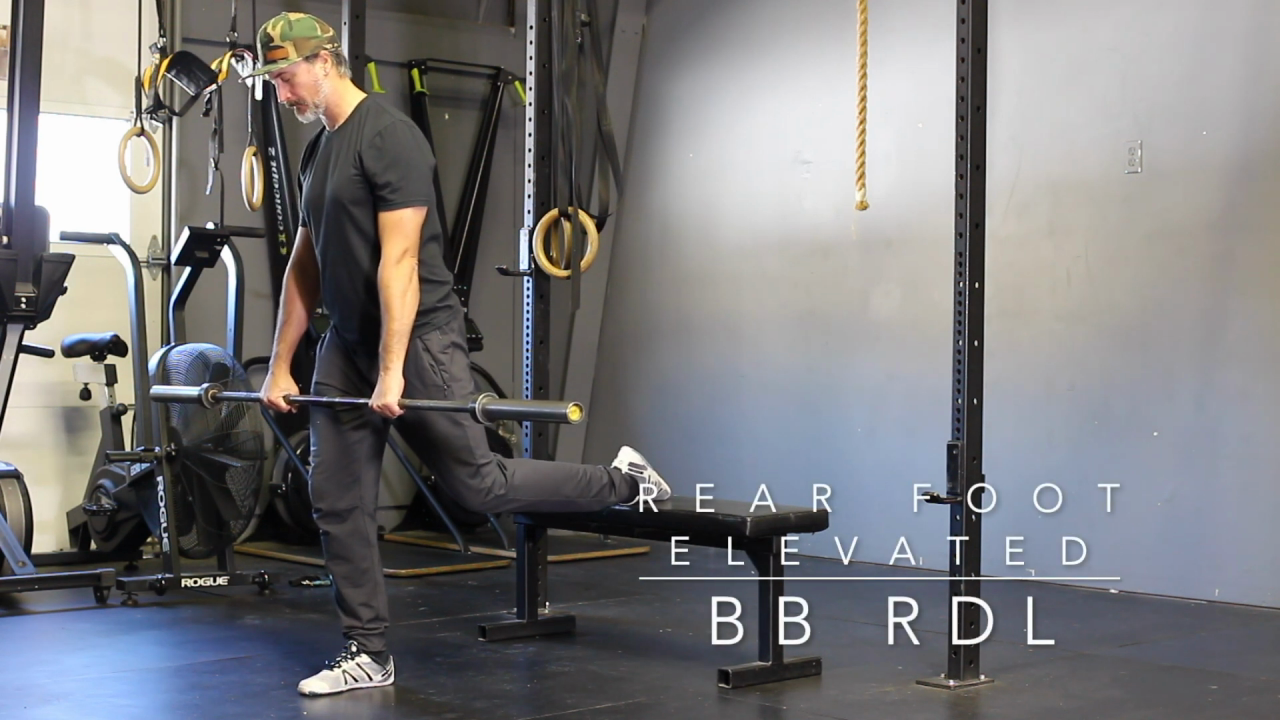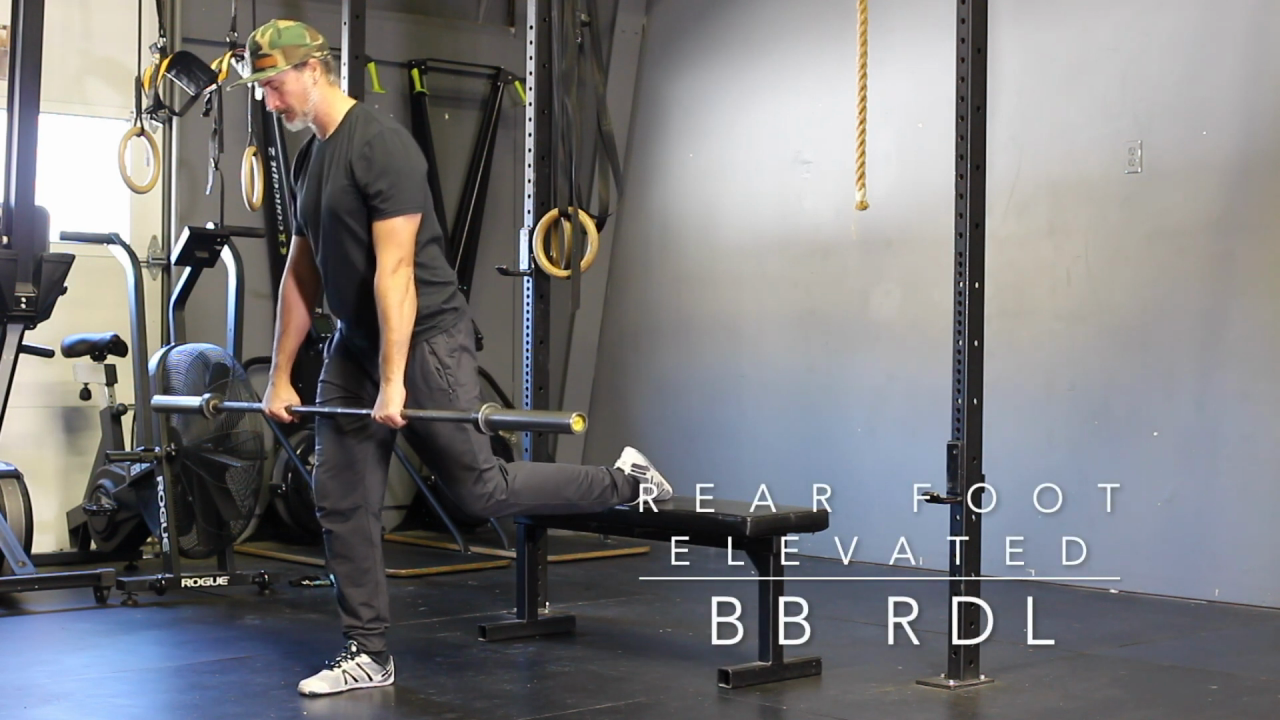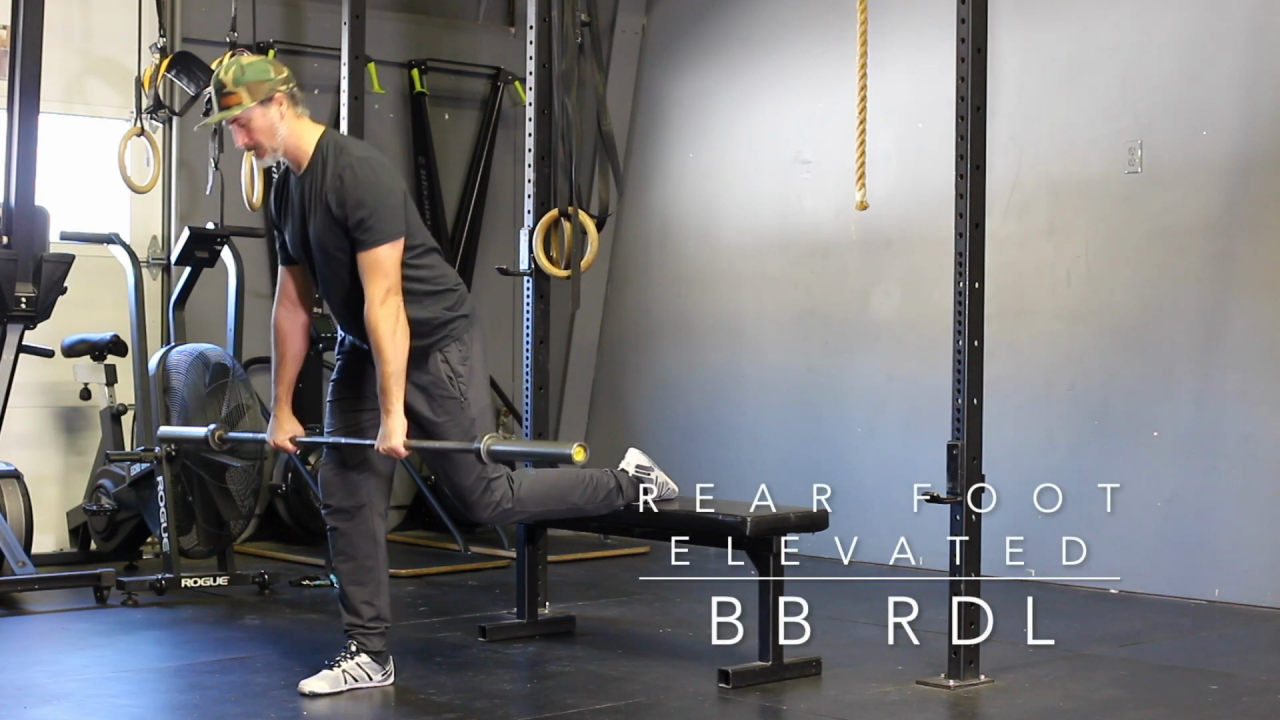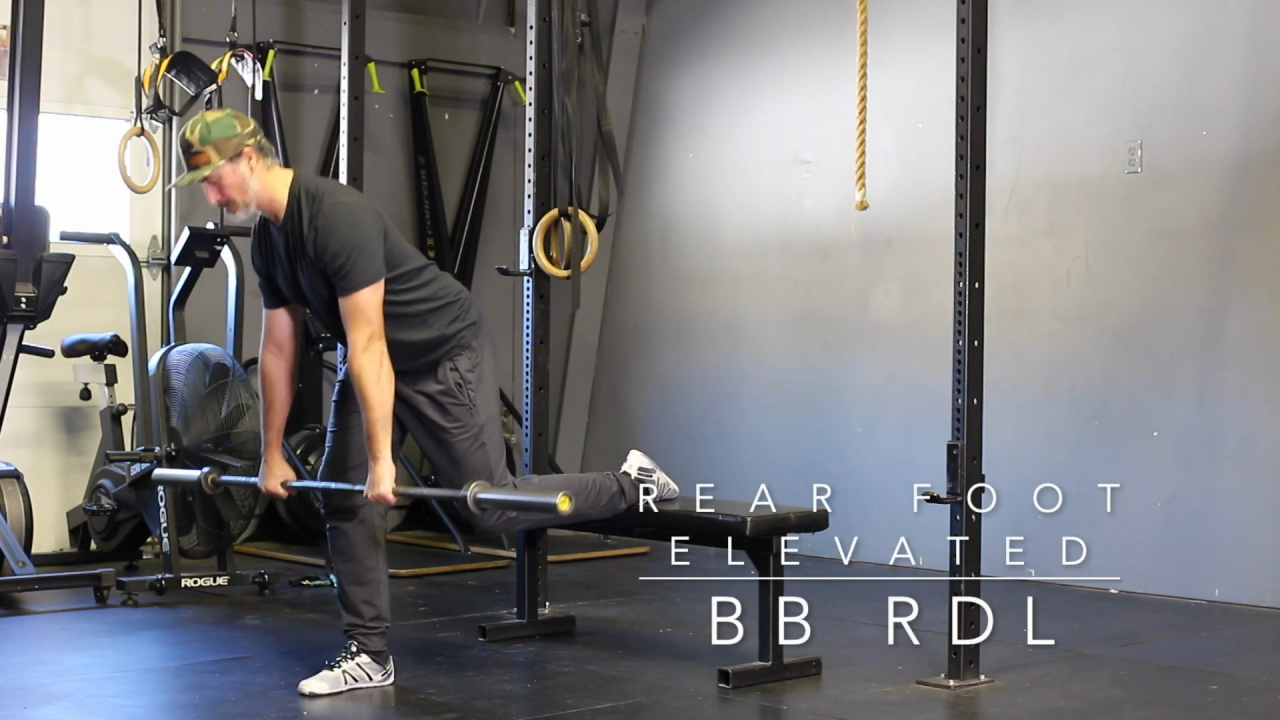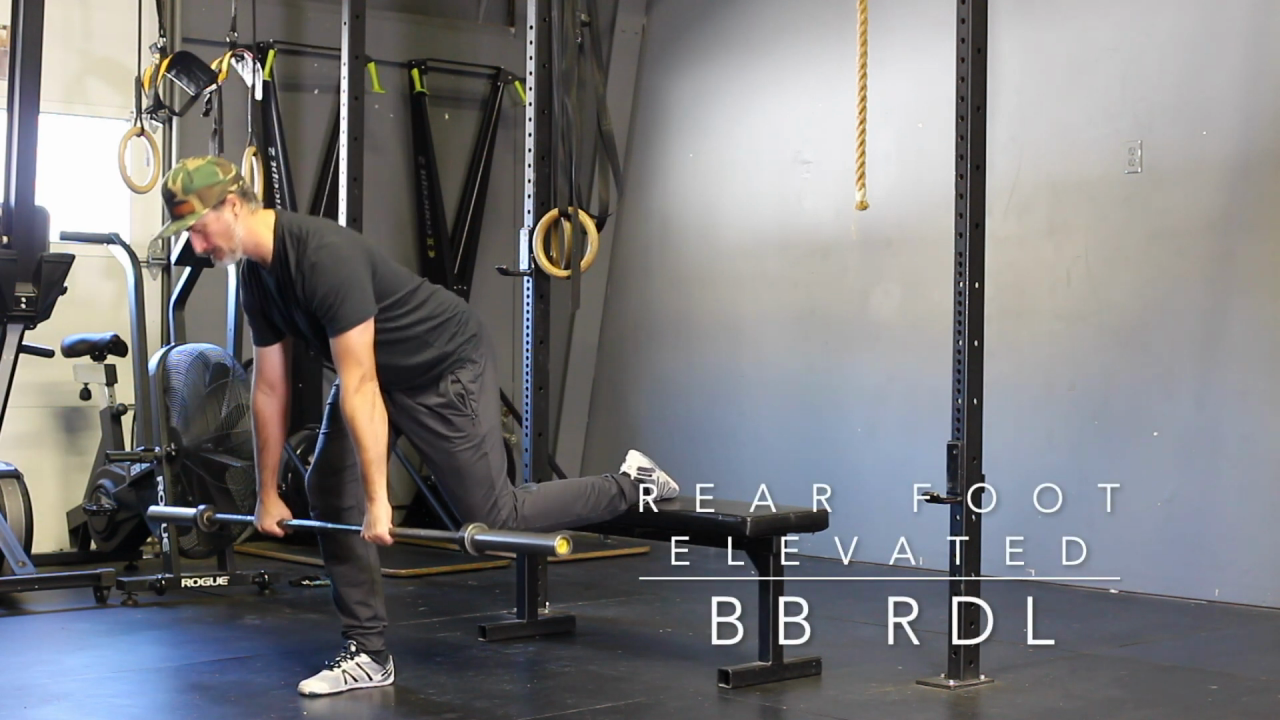
dt=0.4s
person 1, frame 1
left shoulder: (389, 137)
right shoulder: (318, 151)
left elbow: (399, 261)
right elbow: (305, 266)
left wrist: (392, 371)
right wrist: (279, 365)
left hip: (415, 341)
right hip: (345, 344)
left knee: (479, 483)
right knee: (337, 503)
left ankle: (623, 481)
right ankle: (367, 654)
person 1, frame 2
left shoulder: (381, 145)
right shoulder: (309, 159)
left elbow: (395, 270)
right elbow: (301, 276)
left wrist: (394, 382)
right wrist: (280, 377)
left hip: (425, 341)
right hip: (353, 344)
left knee: (479, 488)
right knee: (341, 501)
left ankle: (626, 481)
right ankle: (367, 654)
person 1, frame 3
left shoulder: (359, 172)
right shoulder: (285, 192)
left elbow: (385, 300)
right elbow: (292, 306)
left wrist: (394, 413)
right wrist: (282, 409)
left hip: (437, 346)
right hip: (362, 347)
left knee: (485, 495)
right knee: (346, 497)
left ankle: (629, 482)
right ankle: (368, 653)
person 1, frame 4
left shoulder: (338, 216)
right shoulder: (267, 239)
left elbow: (367, 344)
right elbow: (278, 349)
left wrist: (382, 460)
right wrist: (272, 455)
left hip: (445, 355)
right hip: (376, 360)
left knee: (489, 505)
right knee: (343, 498)
left ankle: (633, 484)
right ankle: (367, 654)
person 1, frame 5
left shoulder: (326, 256)
right shoulder: (256, 278)
left elbow: (359, 386)
right elbow: (270, 387)
left wrist: (377, 499)
right wrist: (267, 494)
left hip: (448, 368)
right hip: (381, 370)
left knee: (492, 515)
right knee: (331, 495)
left ankle: (631, 485)
right ankle: (367, 654)
